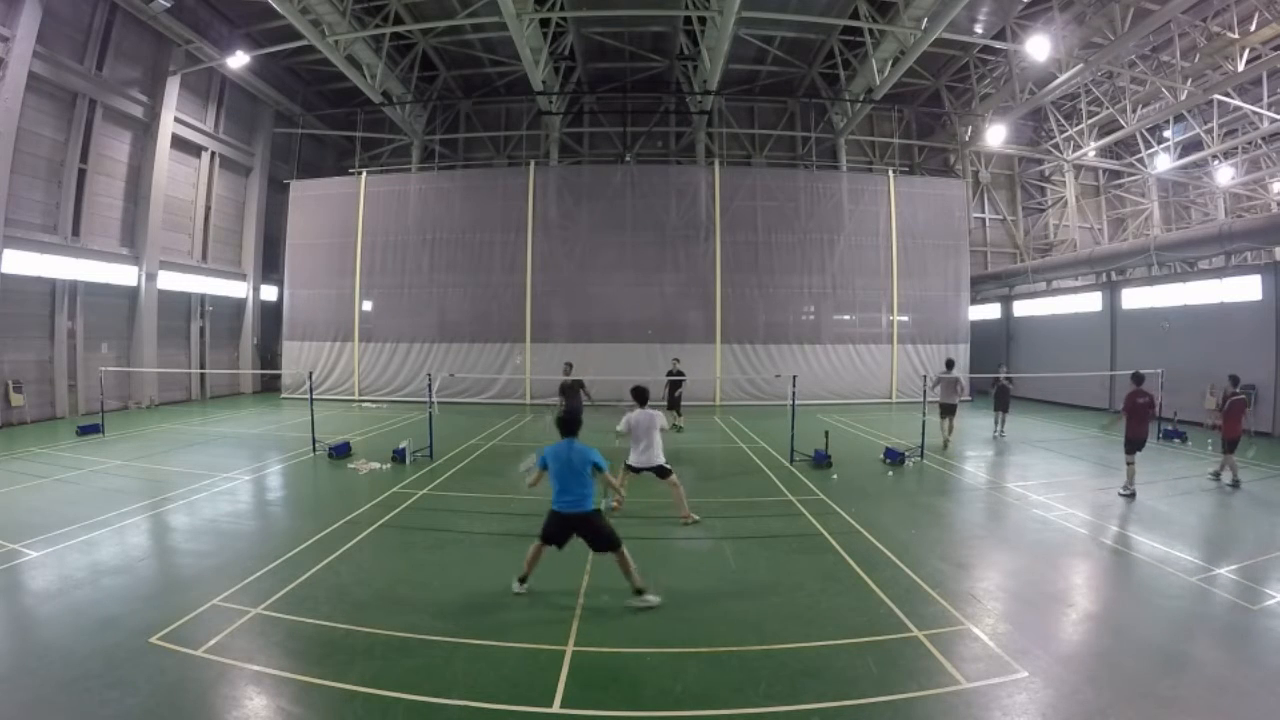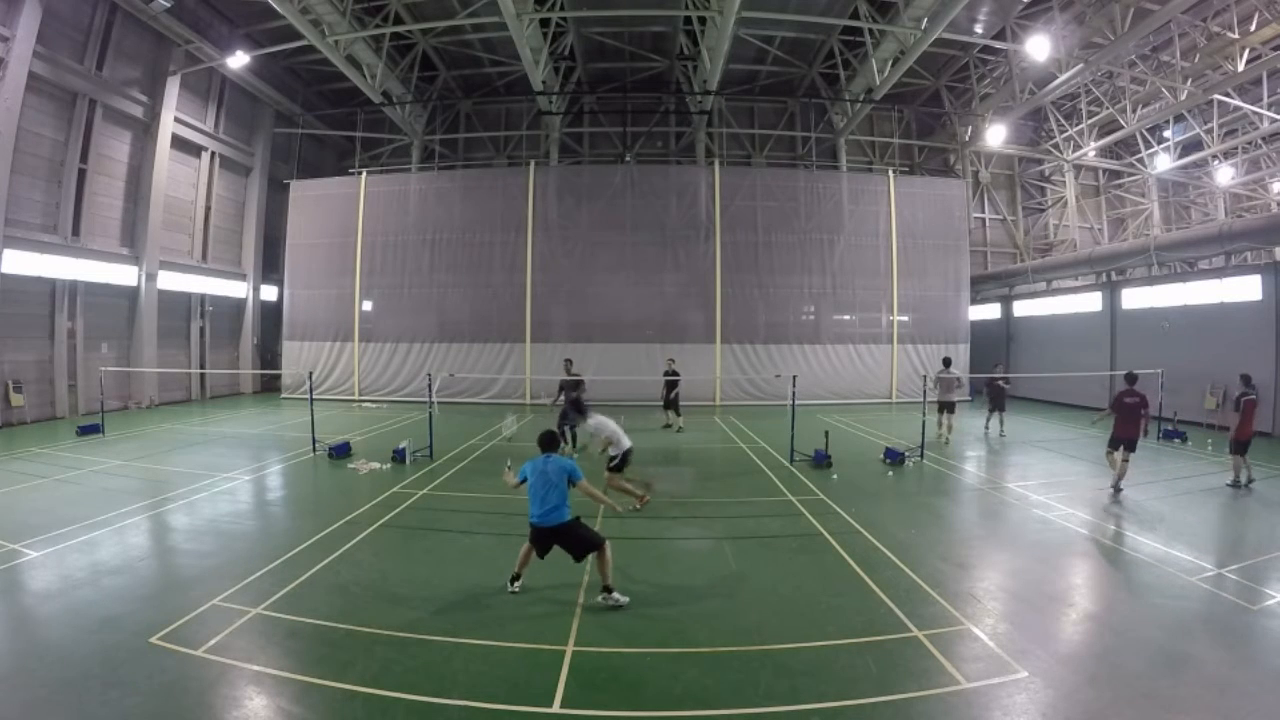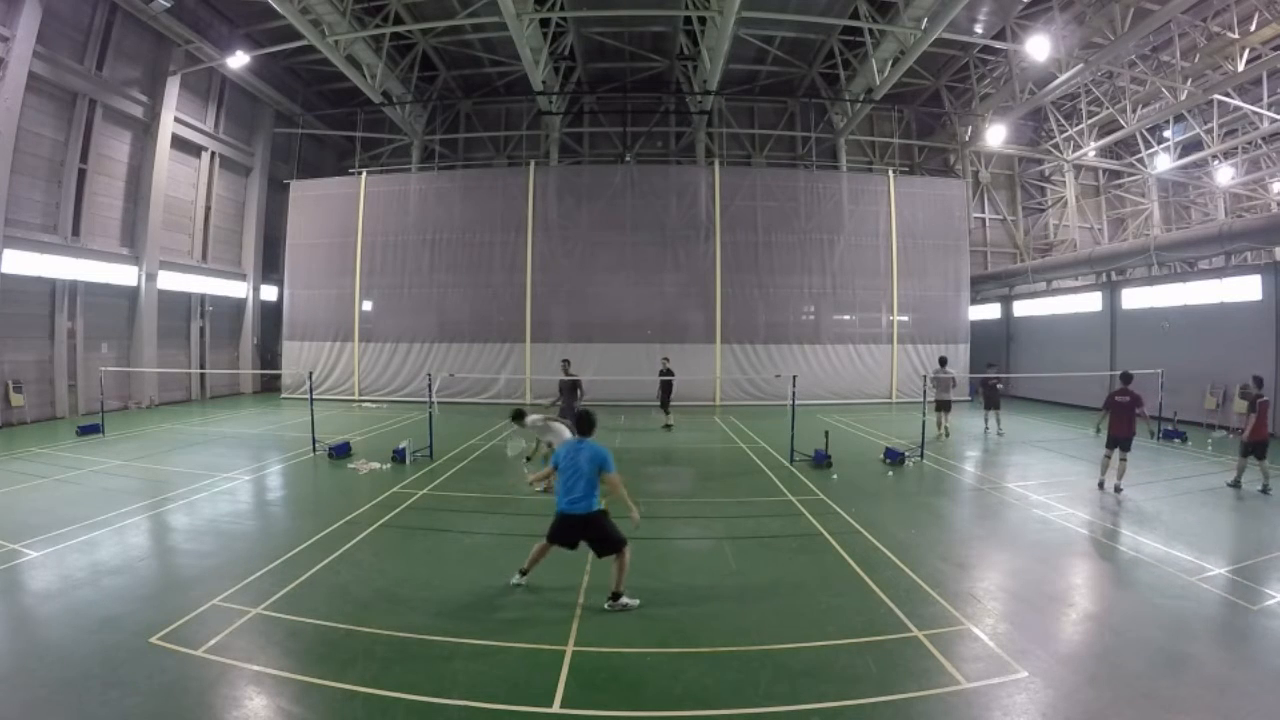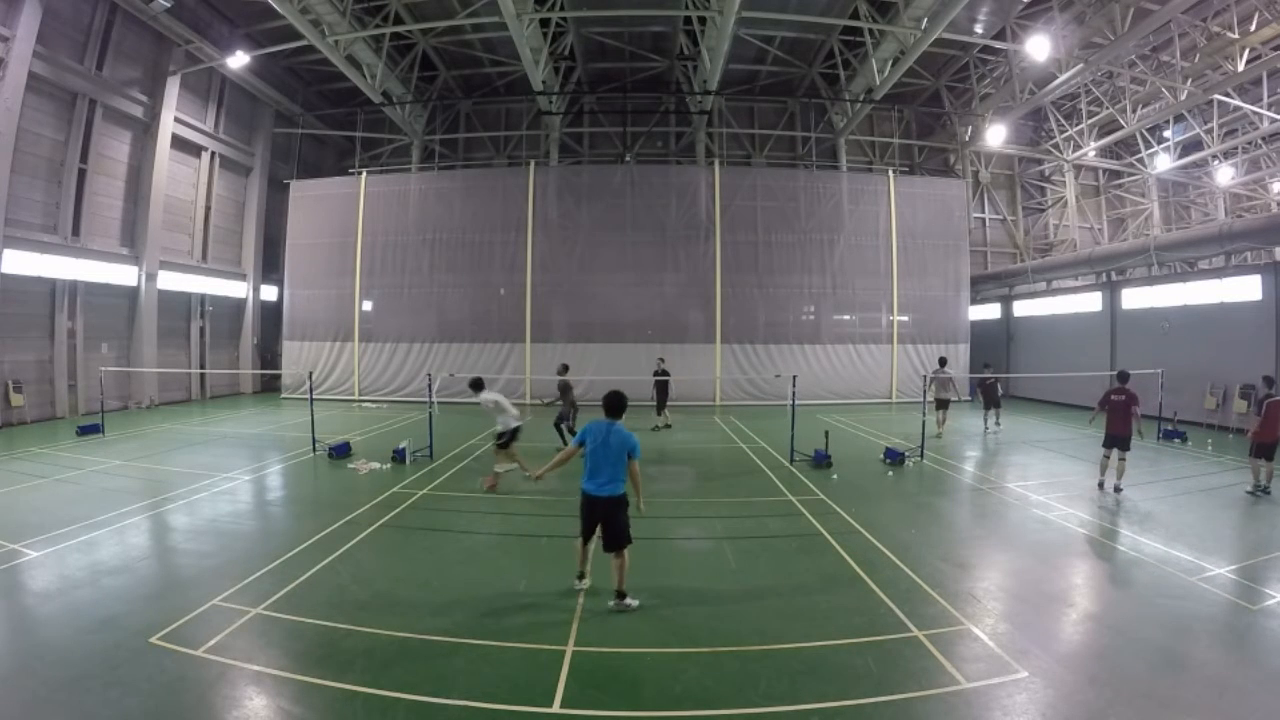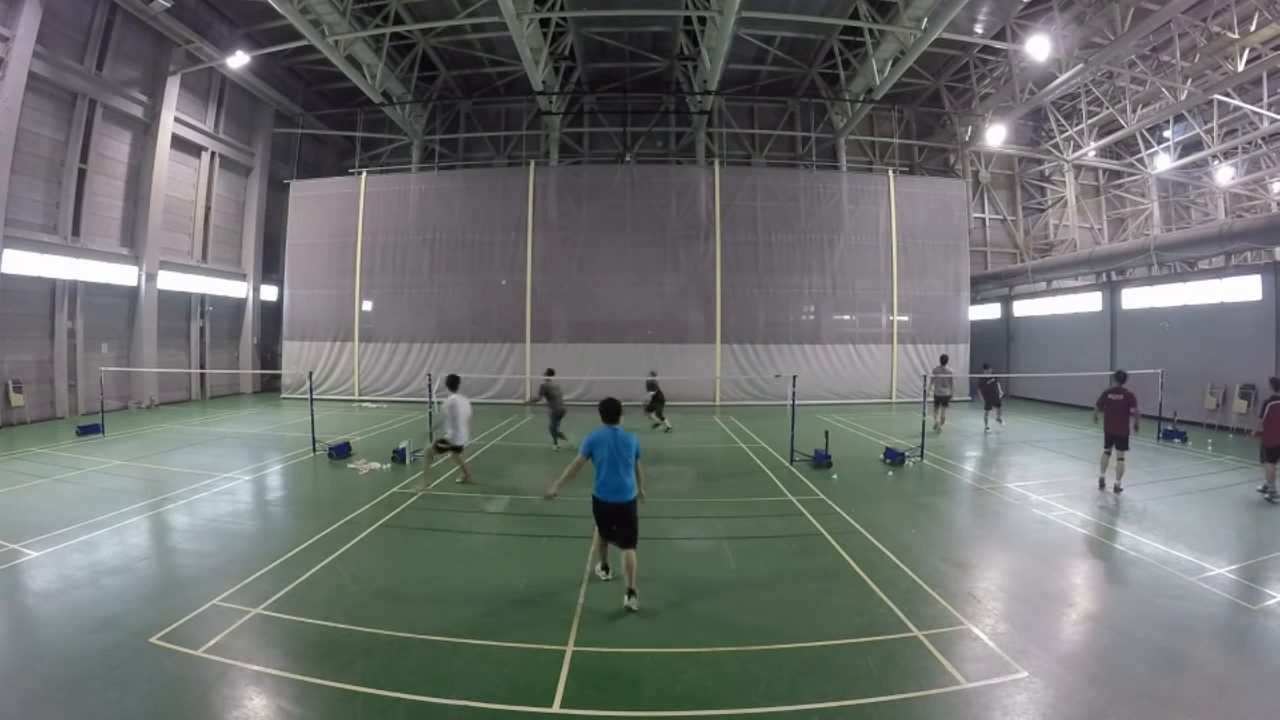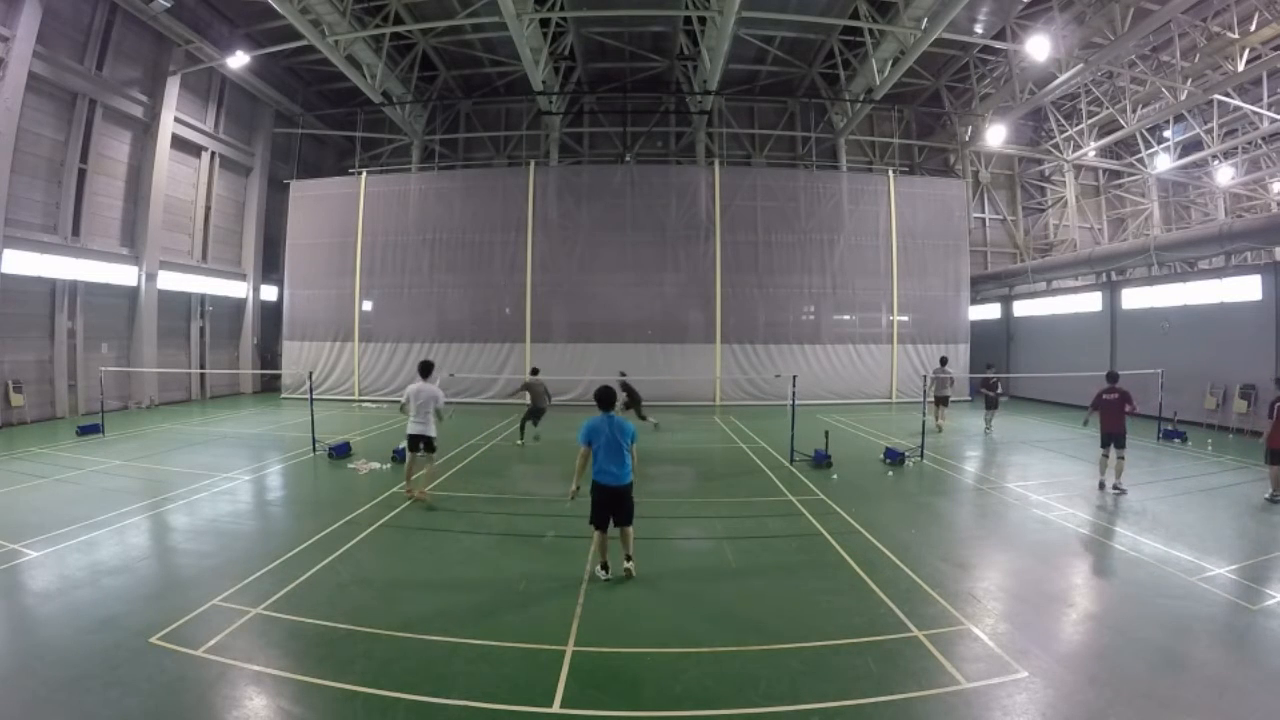
dt=0.3s
person 1, frame 1
left shoulder: (548, 452)
right shoulder: (590, 452)
left elbow: (533, 482)
right elbow: (610, 481)
left wrist: (529, 481)
right wrist: (620, 492)
left hip: (560, 513)
right hip: (587, 513)
left knee: (541, 543)
right knee: (618, 549)
left ankle: (522, 580)
right ankle: (640, 593)
person 1, frame 2
left shoulder: (530, 465)
right shoulder: (567, 464)
left elbow: (514, 483)
right elbow: (587, 490)
left wrist: (507, 475)
right wrist: (612, 505)
left hip: (538, 524)
right hip: (563, 524)
left knee: (530, 544)
right knee: (603, 546)
left ankle: (515, 580)
right ankle: (607, 591)
person 1, frame 3
left shoulder: (563, 449)
right shoulder: (600, 452)
left elbow: (546, 473)
right elbow: (614, 483)
left wrist: (532, 479)
right wrist: (632, 509)
left hip: (565, 512)
right hip: (590, 513)
left knee: (548, 542)
right knee: (622, 549)
left ankle: (522, 574)
right ankle: (616, 598)
person 1, frame 4
left shoulder: (590, 428)
right shoulder: (629, 437)
left elbow: (567, 454)
right elbow: (634, 472)
left wrist: (543, 471)
right wrist: (639, 500)
left hip: (589, 495)
right hip: (614, 498)
left knee: (584, 537)
right knee: (620, 548)
left ankle: (581, 577)
right ankle: (620, 596)
person 1, frame 5
left shoulder: (593, 438)
right shoulder: (631, 439)
left elbow: (576, 466)
right elbow: (638, 468)
left wrist: (556, 487)
right wrist: (641, 489)
left hip: (602, 498)
right hip: (627, 500)
left knee: (603, 533)
right knee: (628, 546)
left ankle: (604, 568)
right ankle: (630, 593)
person 1, frame 6
left shoulder: (590, 426)
right shoulder: (627, 425)
left elbow: (583, 456)
right elbow: (632, 454)
left wrist: (575, 483)
right wrist: (631, 475)
left hip: (601, 484)
right hip: (624, 483)
left knee: (600, 528)
right knee: (625, 525)
left ankle: (604, 568)
right ankle: (628, 559)
